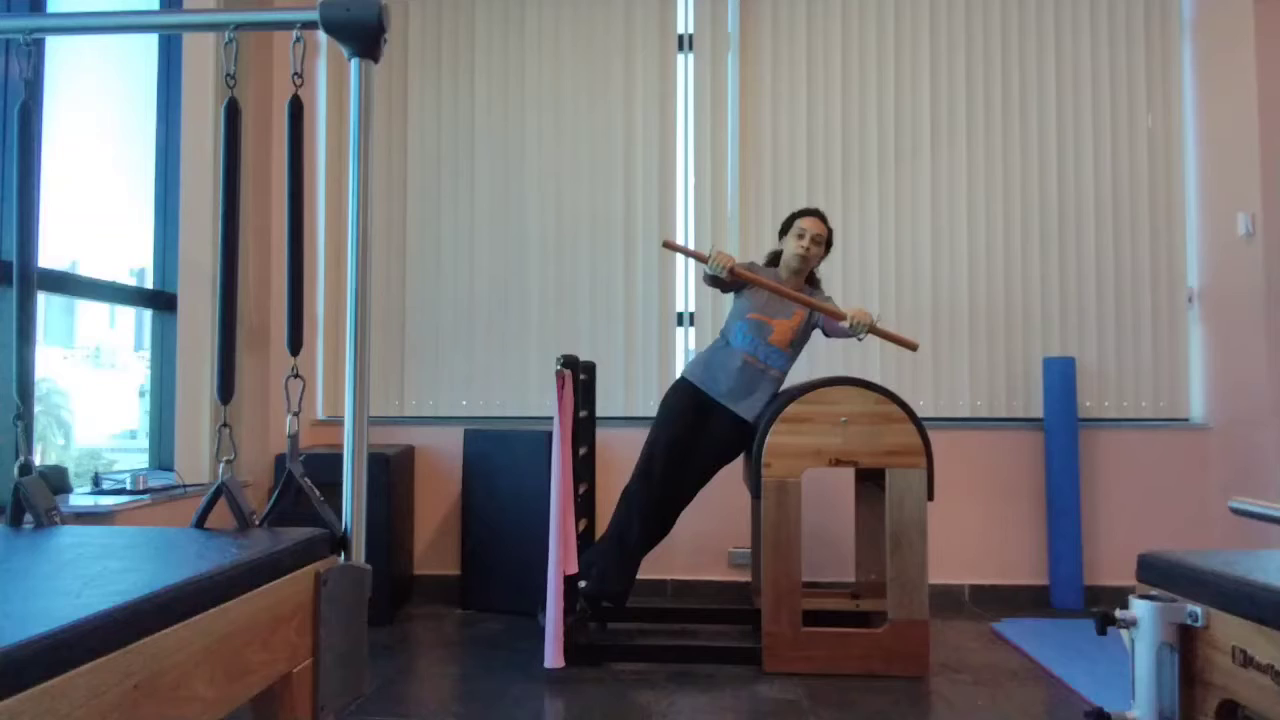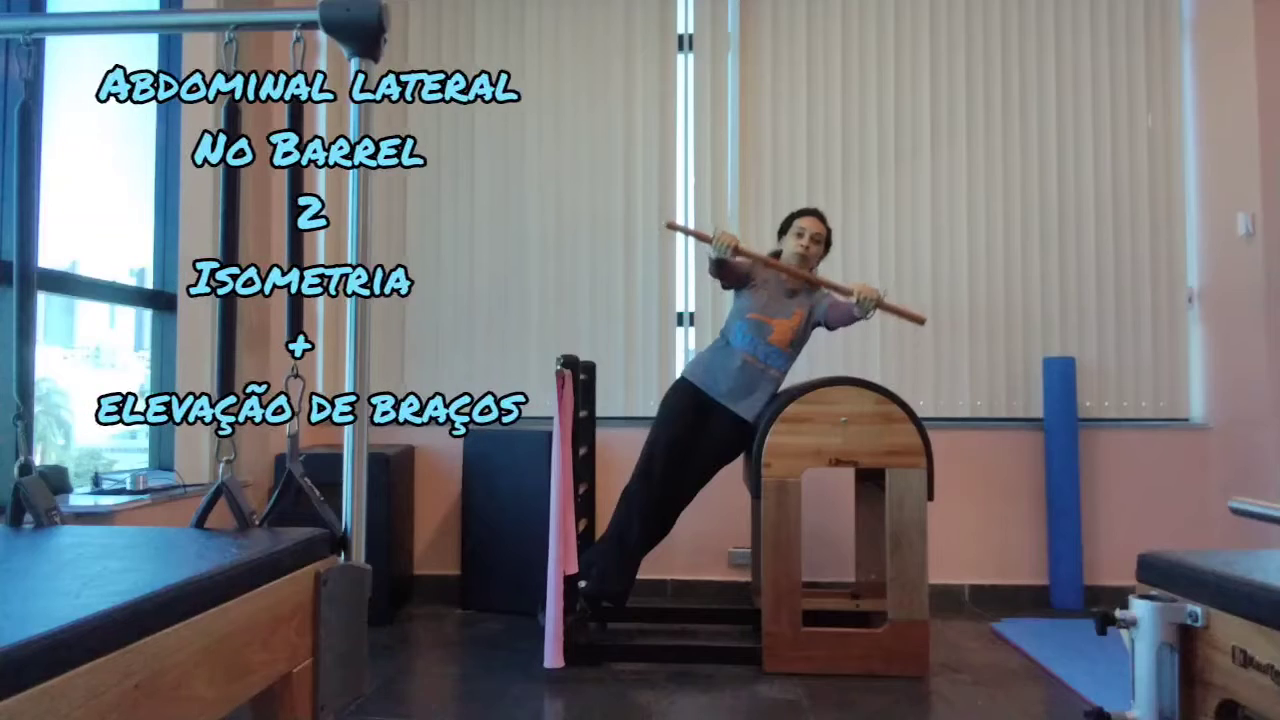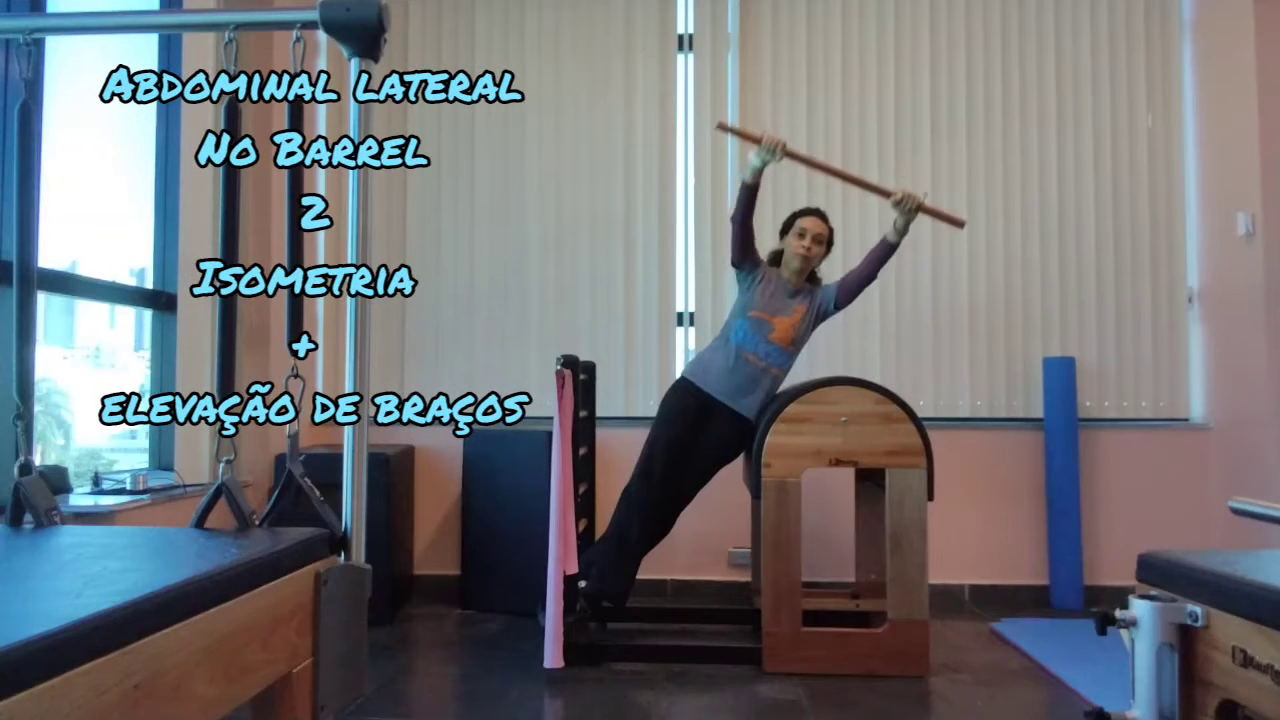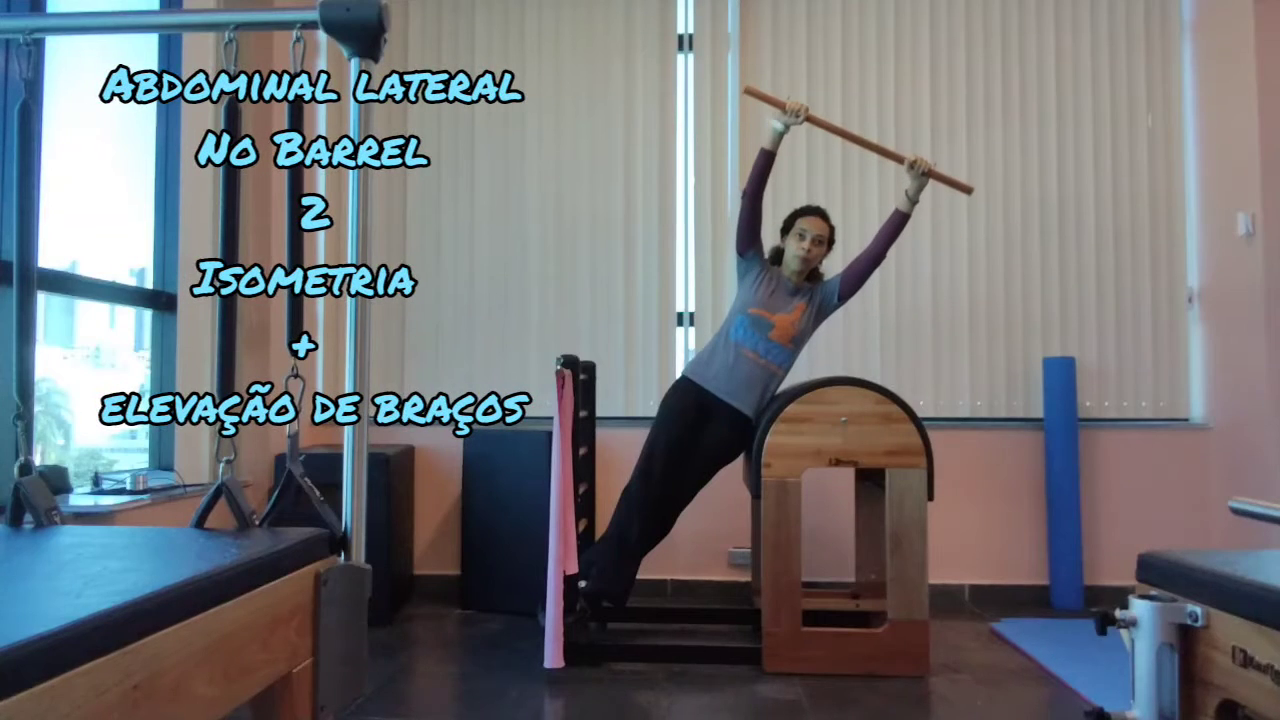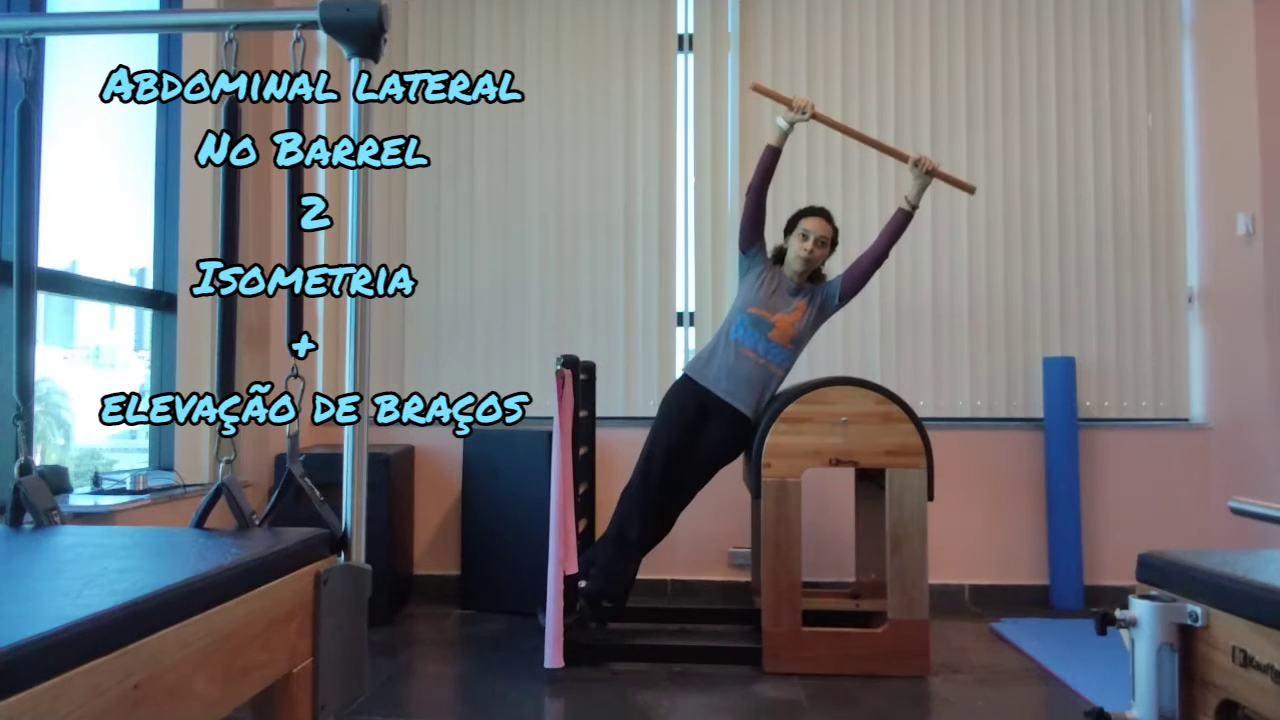
dt=0.4s
person 1, frame 1
left shoulder: (816, 301)
right shoulder: (753, 275)
left elbow: (835, 326)
right elbow: (715, 278)
left wrist: (856, 325)
right wrist: (715, 267)
left hip: (741, 414)
right hip: (697, 387)
left knee: (672, 499)
right knee: (648, 483)
left ankle: (604, 590)
right ankle: (593, 580)
person 1, frame 2
left shoulder: (814, 302)
right shoulder: (753, 276)
left elbow: (839, 315)
right elbow: (721, 272)
left wrist: (862, 306)
right wrist: (719, 251)
left hip: (741, 414)
right hip: (697, 387)
left knee: (670, 500)
right knee: (648, 484)
left ankle: (602, 588)
right ankle: (593, 580)
person 1, frame 3
left shoulder: (819, 301)
right shoulder: (754, 274)
left elbow: (866, 272)
right elbow: (741, 222)
left wrist: (900, 227)
right wrist: (757, 166)
left hip: (741, 413)
right hip: (697, 387)
left knee: (672, 498)
right knee: (648, 482)
left ankle: (603, 586)
right ankle: (593, 579)
person 1, frame 4
left shoulder: (822, 297)
right shoulder: (755, 270)
left elbow: (874, 254)
right elbow: (750, 199)
left wrist: (910, 197)
right wrist: (778, 132)
left hip: (740, 413)
right hip: (697, 386)
left knee: (672, 498)
right knee: (648, 483)
left ankle: (601, 588)
right ankle: (592, 580)
person 1, frame 5
left shoulder: (822, 299)
right shoulder: (757, 268)
left elbow: (876, 254)
right elbow: (754, 197)
left wrist: (914, 196)
right wrist: (783, 129)
left hip: (739, 414)
right hip: (697, 386)
left knee: (670, 499)
right knee: (647, 484)
left ankle: (599, 589)
right ankle: (592, 579)
